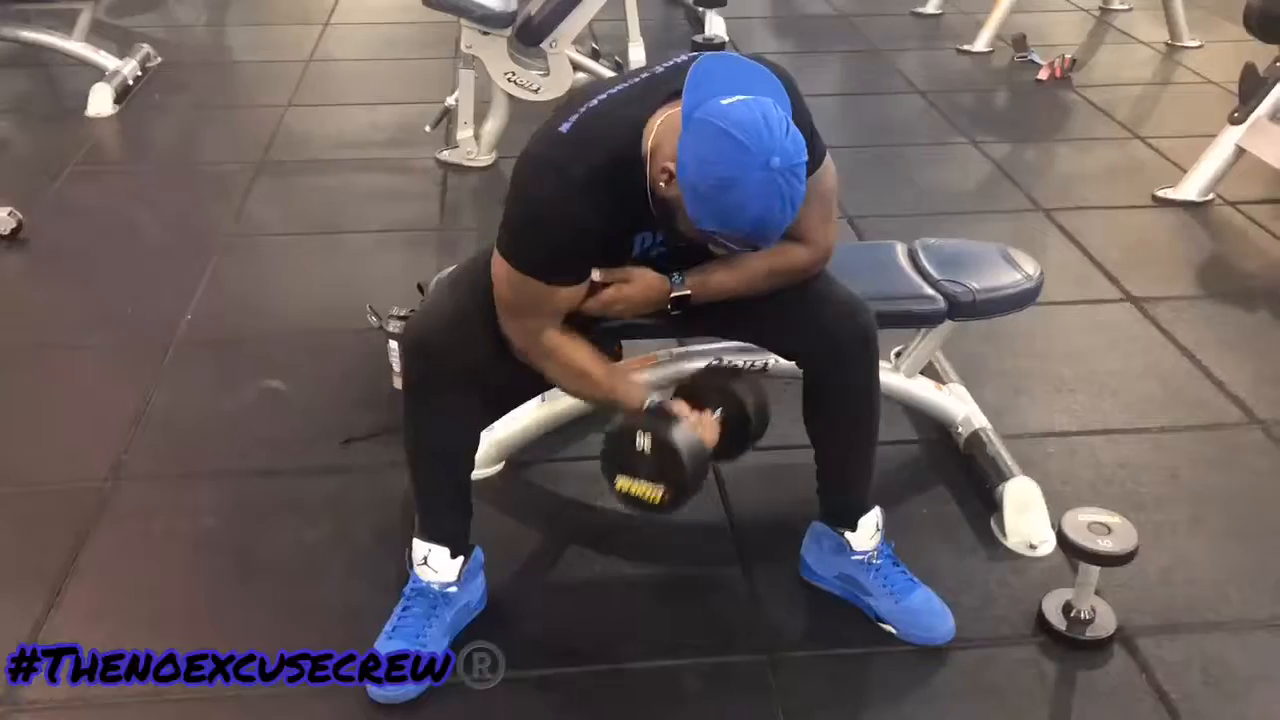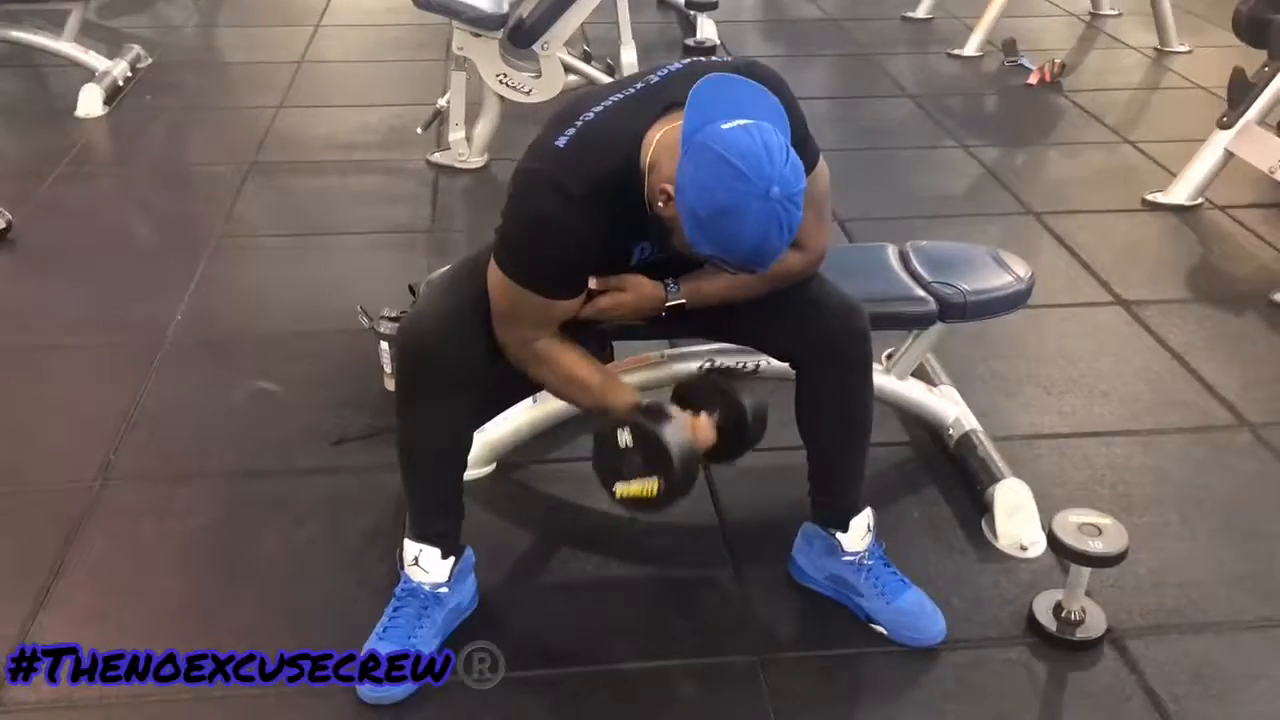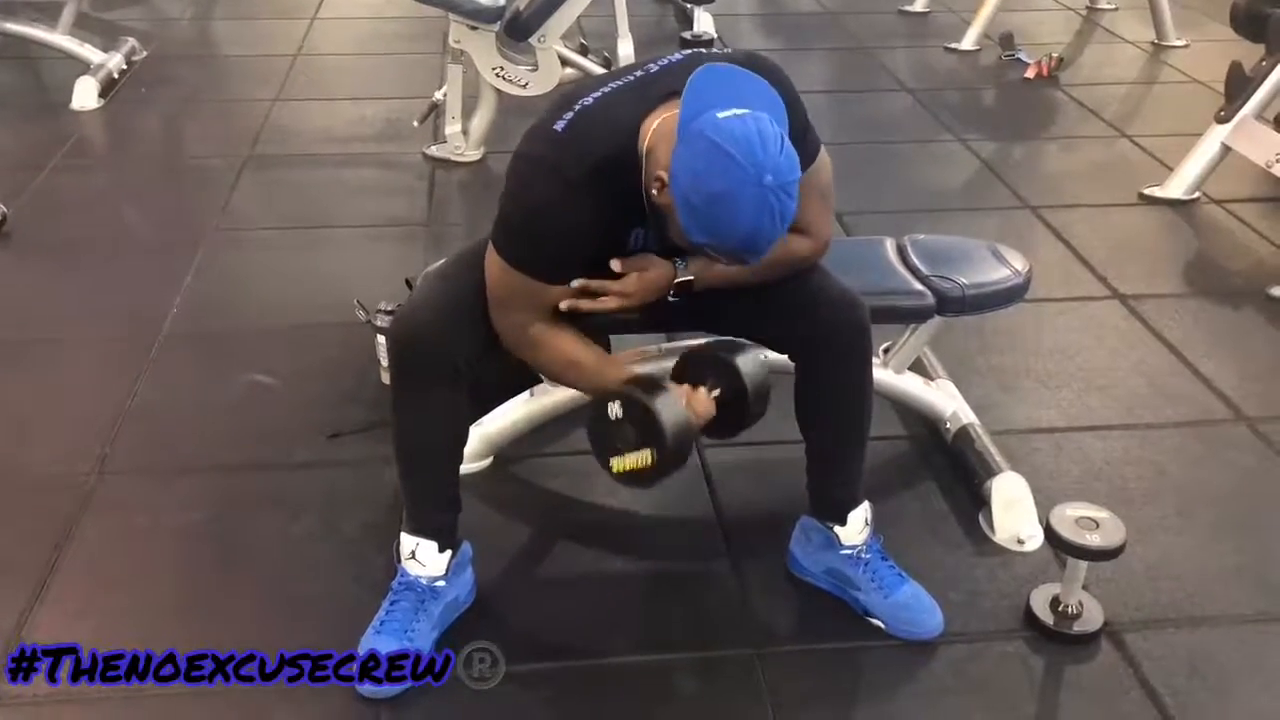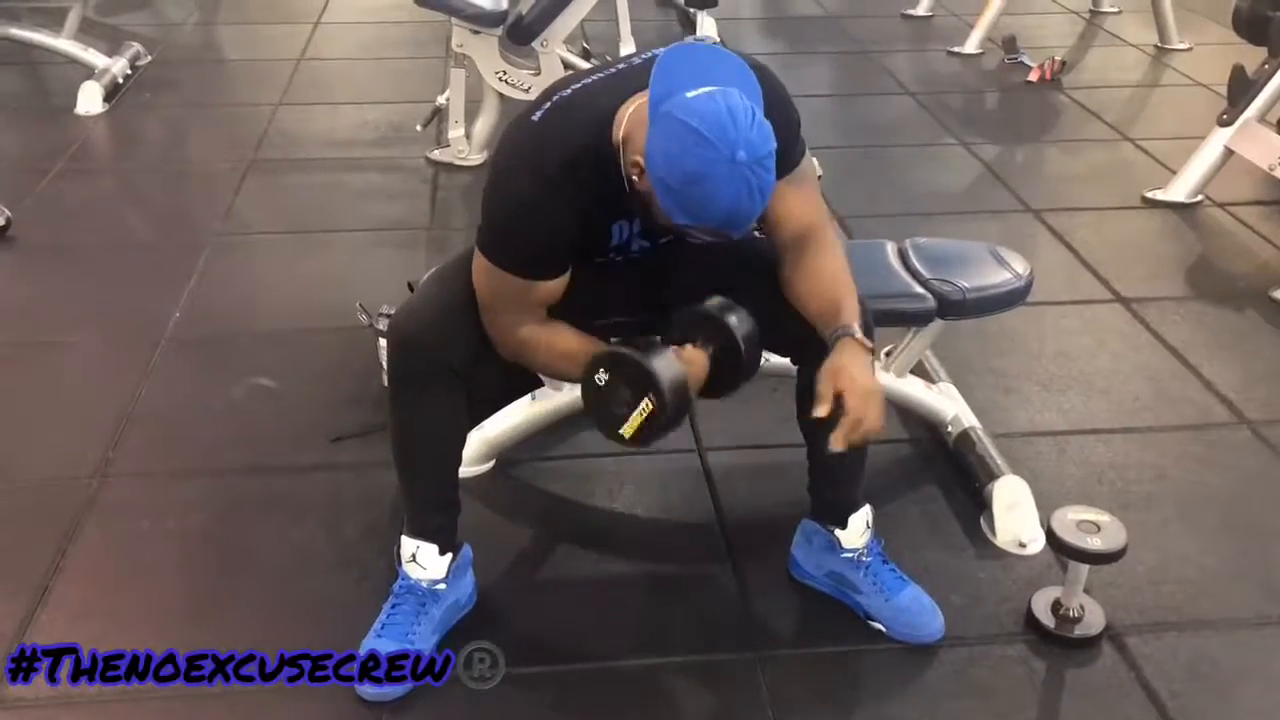
dt=1s
person 1, frame 1
left shoulder: (770, 109)
right shoulder: (562, 175)
left elbow: (812, 244)
right elbow: (531, 330)
left wrist: (675, 290)
right wrist: (653, 408)
left hip: (684, 273)
right hip: (568, 271)
left knee: (846, 328)
right knee: (435, 345)
left ankle: (848, 543)
right ankle: (444, 571)
person 1, frame 2
left shoulder: (763, 111)
right shoulder: (559, 190)
left elbow: (806, 248)
right elbow: (527, 340)
left wrist: (669, 296)
left hip: (672, 280)
right hip: (563, 272)
left knee: (839, 329)
right knee: (429, 344)
left ankle: (839, 543)
right ankle: (435, 571)
person 1, frame 3
left shoulder: (763, 101)
right shoulder: (557, 173)
left elbow: (812, 235)
right elbow: (521, 323)
left wrist: (680, 275)
left hip: (674, 265)
right hip: (557, 267)
left knee: (840, 321)
right knee: (423, 336)
left ankle: (837, 538)
right ankle: (432, 565)
person 1, frame 4
left shoulder: (752, 105)
right shoulder: (539, 164)
left elbow: (806, 233)
right elbow: (513, 325)
left wrist: (850, 338)
left hip: (677, 262)
right hip: (560, 271)
left knee: (828, 324)
right knee: (421, 340)
left ankle: (838, 540)
right ankle: (433, 566)
